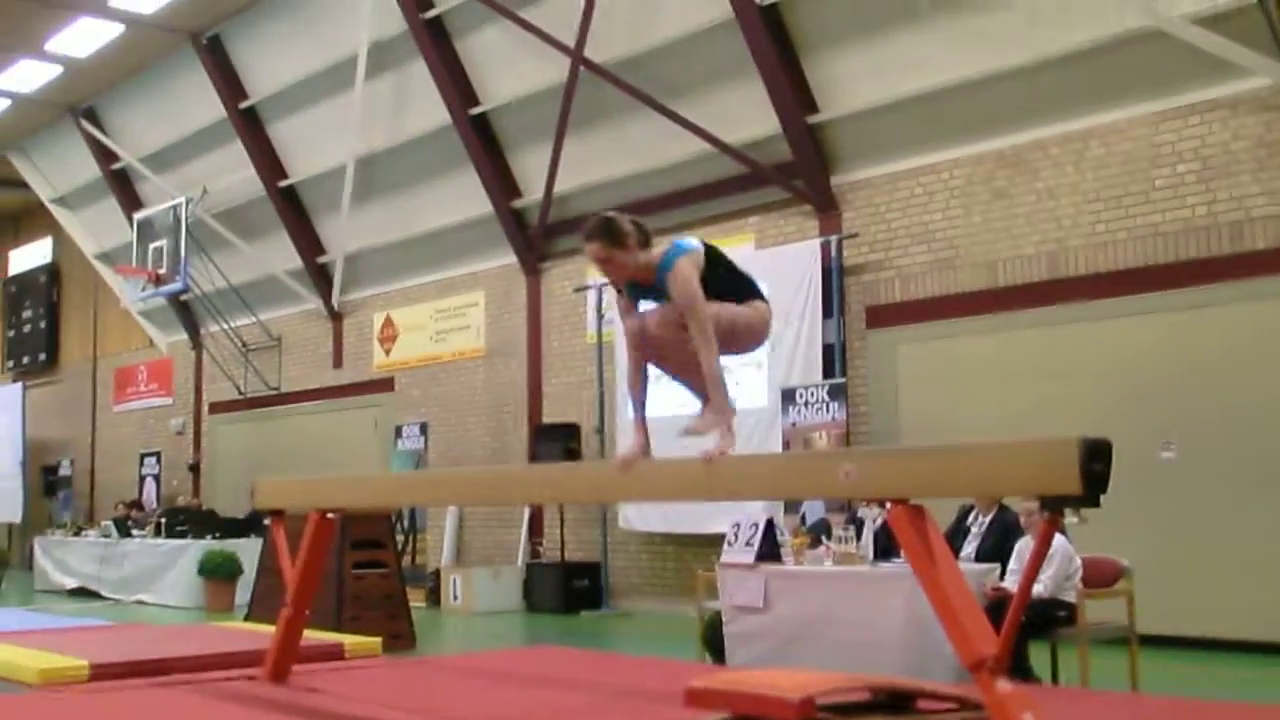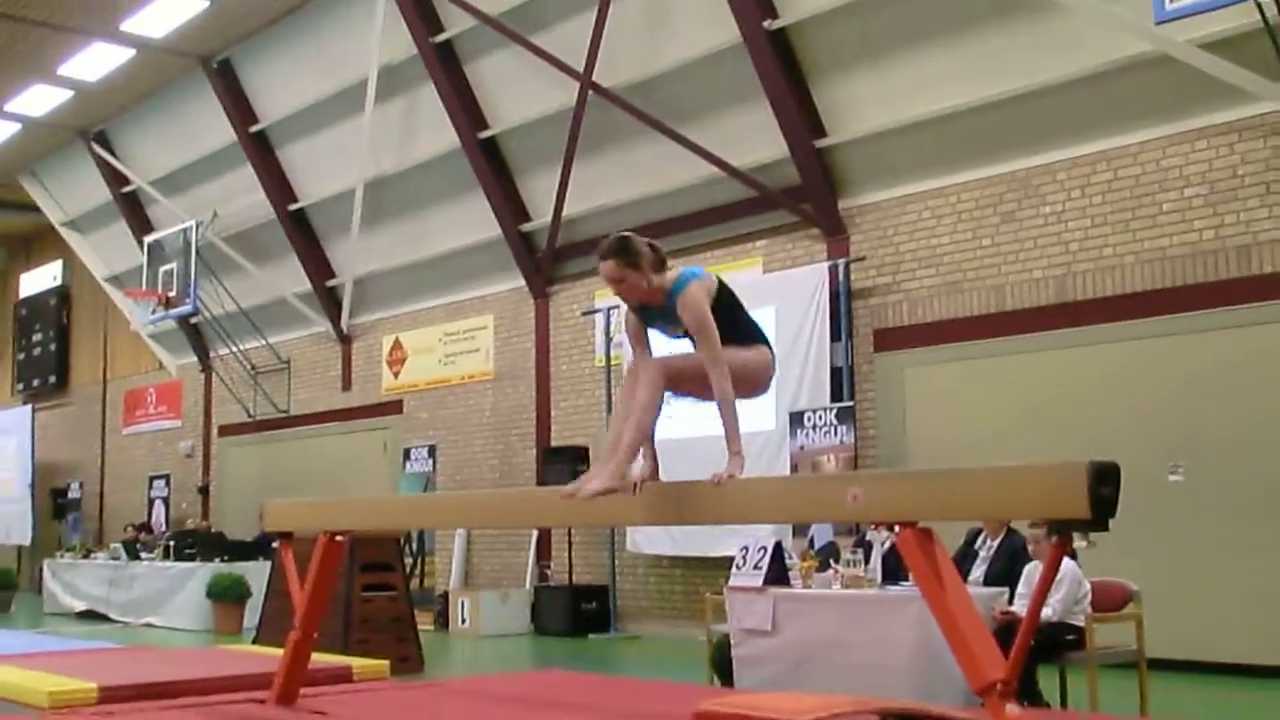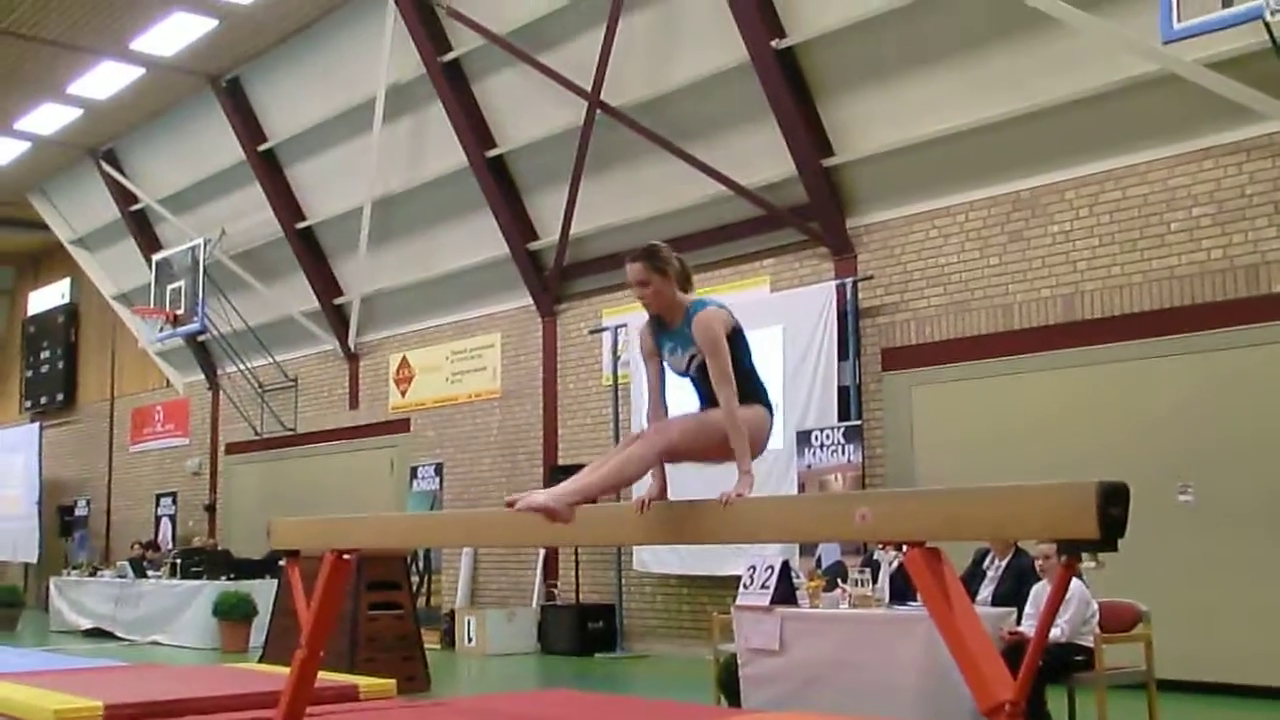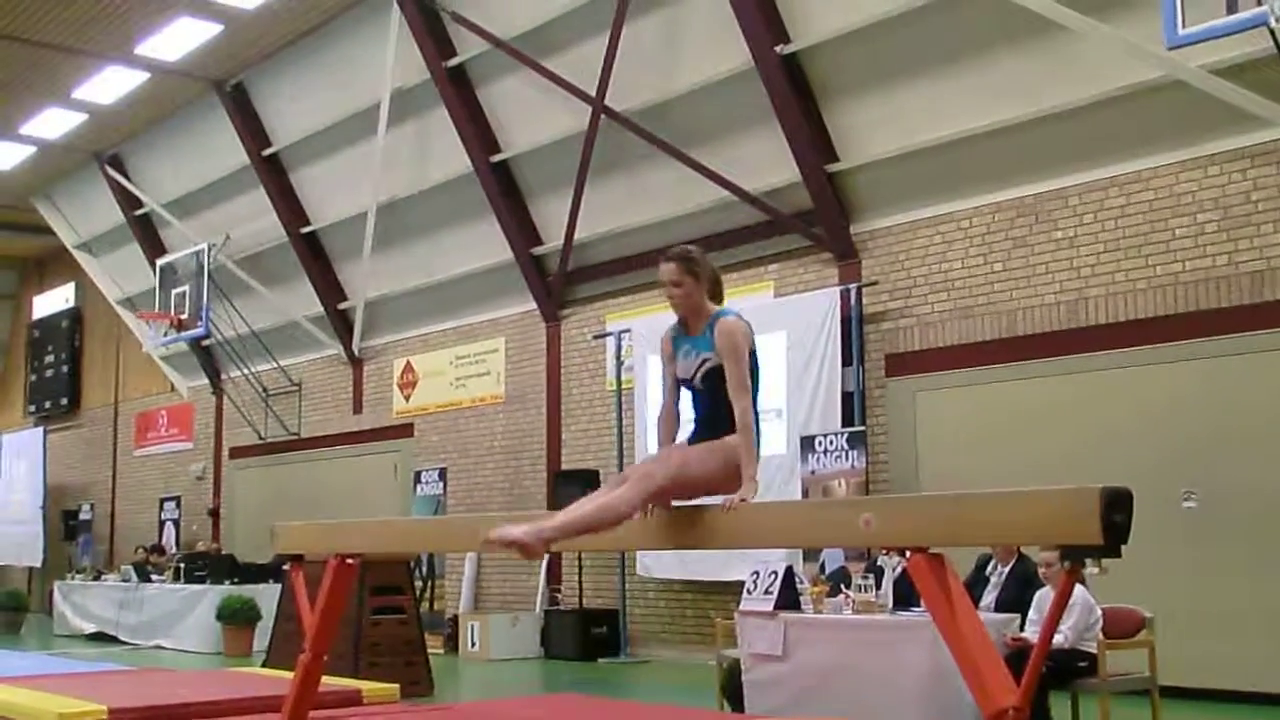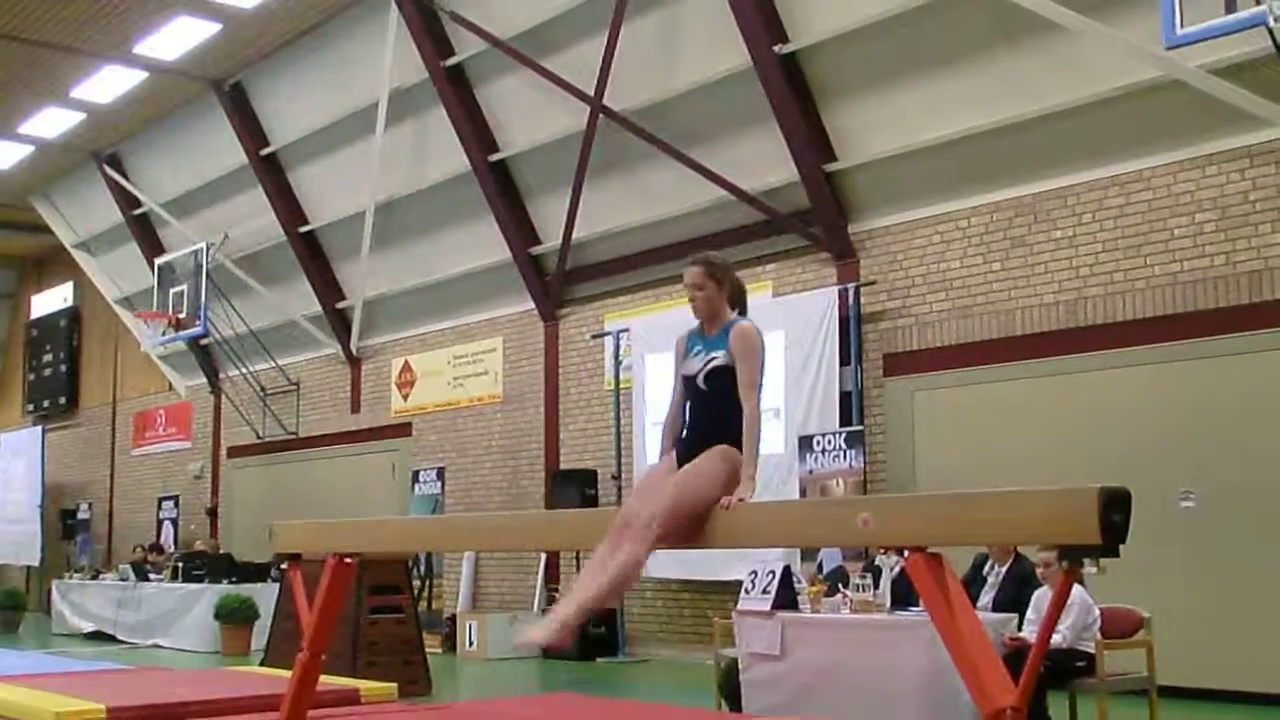
dt=0.2s
person 1, frame 1
left shoulder: (677, 267)
right shoulder: (626, 286)
left elbow: (707, 346)
right elbow: (634, 360)
left wrist: (724, 429)
right wrist: (641, 434)
left hip: (749, 313)
right hip: (713, 318)
left knee: (655, 325)
right knee: (635, 329)
left ankle: (718, 408)
right ankle: (716, 404)
person 1, frame 2
left shoulder: (689, 291)
right shoulder: (636, 311)
left elbow: (717, 370)
right elbow: (640, 381)
left wrist: (735, 454)
right wrist: (649, 459)
left hip: (753, 361)
right hip: (717, 359)
left knee: (650, 371)
right knee: (639, 374)
left ankle: (612, 471)
right ankle: (611, 470)
person 1, frame 3
left shoulder: (706, 318)
right shoulder: (651, 332)
left elbow: (727, 394)
right elbow: (657, 402)
left wrist: (745, 473)
right wrist: (658, 479)
left hip: (750, 417)
right hip: (717, 423)
left knee: (659, 439)
right knee: (635, 446)
left ankle: (565, 496)
person 1, frame 4
left shoulder: (728, 327)
right shoulder: (671, 338)
left elbow: (742, 401)
right elbow: (669, 409)
left wrist: (749, 479)
right wrist: (660, 476)
left hip: (734, 445)
right hip: (702, 444)
left knee: (645, 480)
right knee: (628, 482)
left ankle: (540, 532)
person 1, frame 5
left shoulder: (742, 332)
right shoulder: (686, 341)
left elbow: (750, 405)
left wrist: (748, 479)
right wrist: (664, 466)
left hip: (723, 452)
right hip: (686, 448)
left knee: (645, 525)
right knee: (622, 524)
left ankle: (567, 618)
right ankle: (562, 613)
